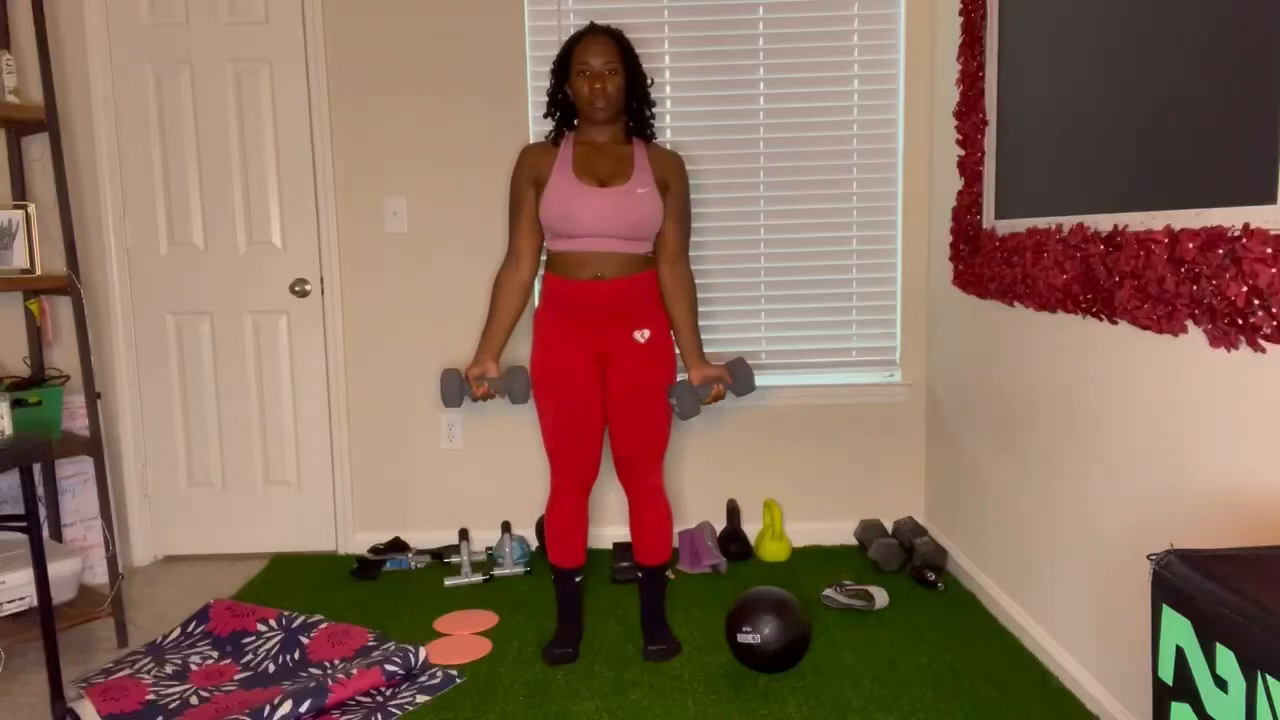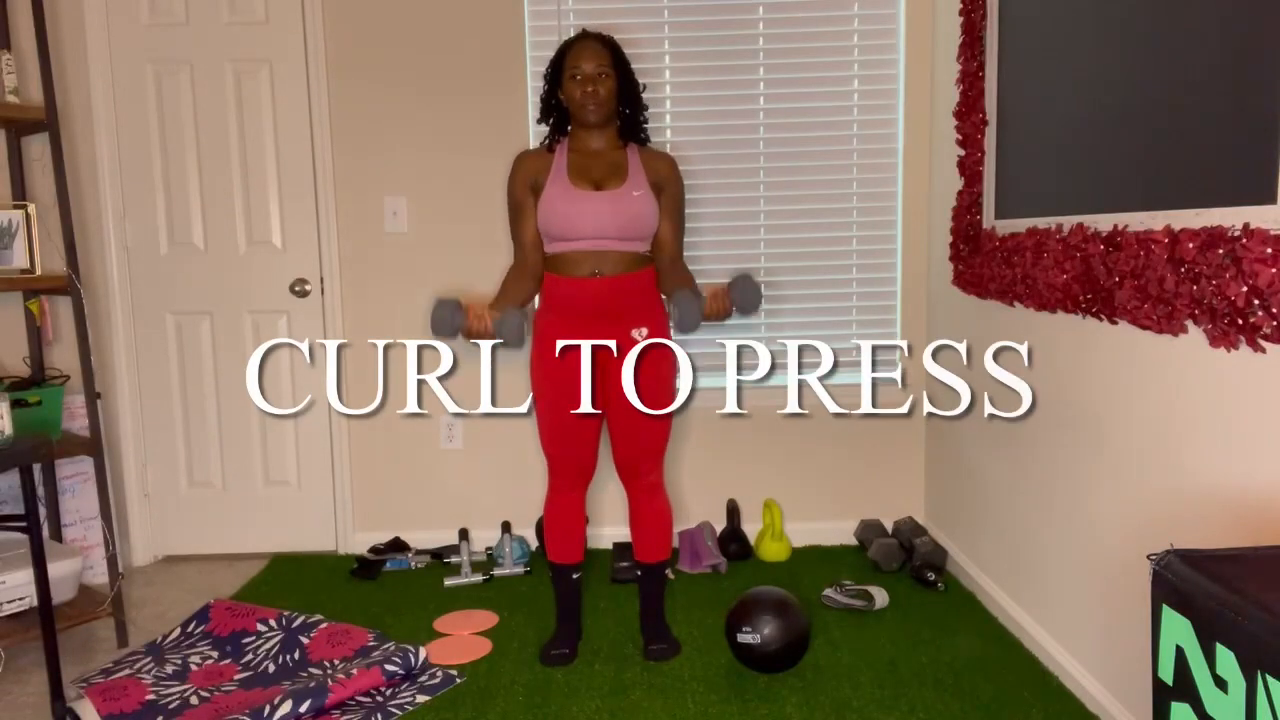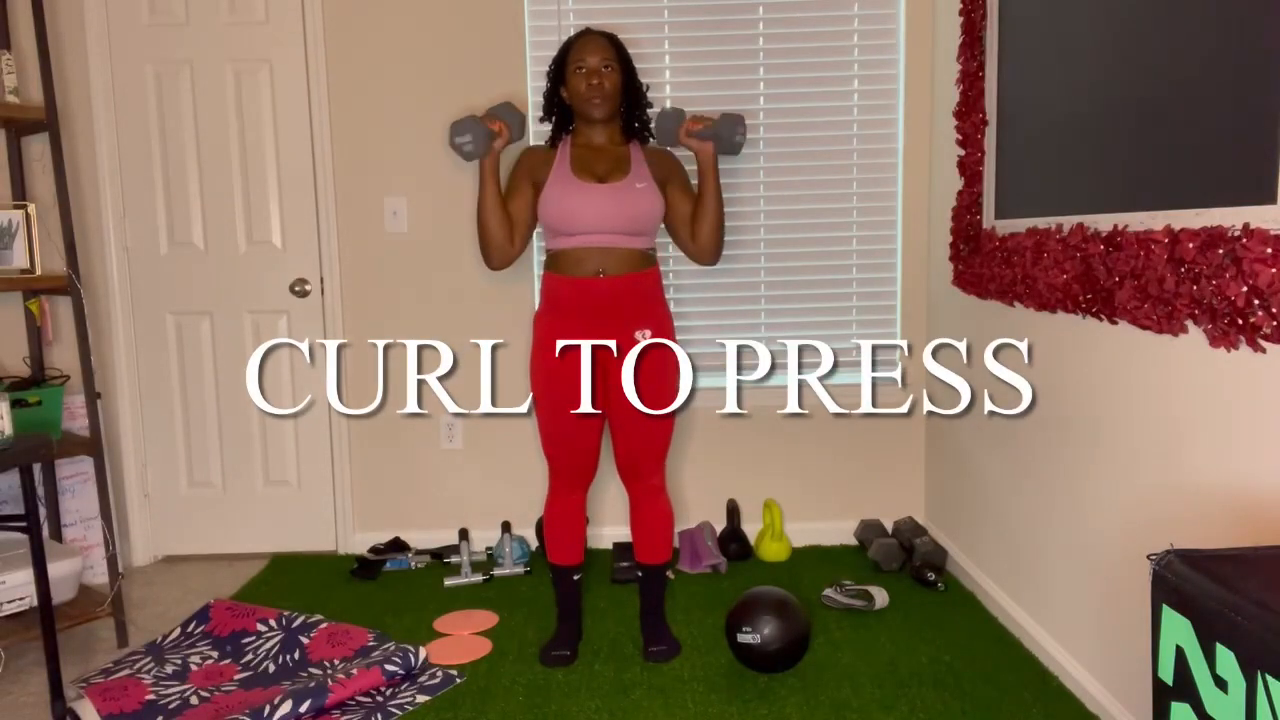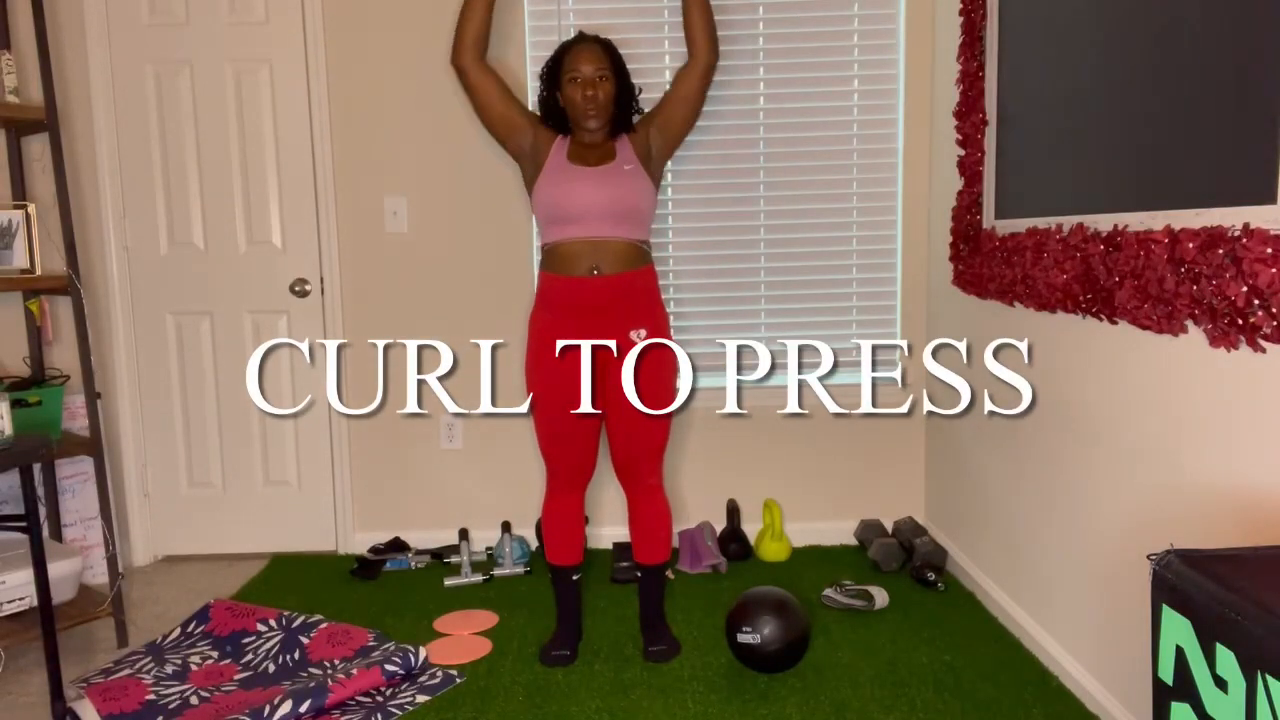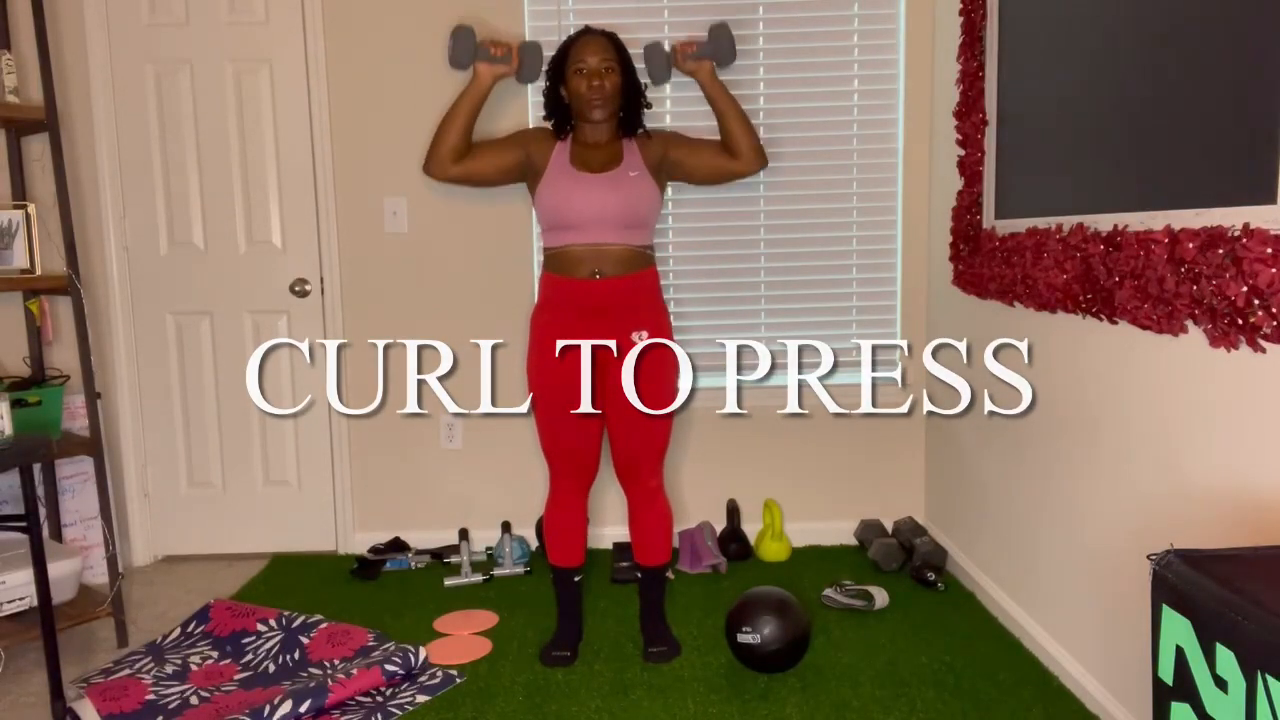
dt=1s
person 1, frame 1
left shoulder: (662, 165)
right shoulder: (537, 163)
left elbow: (673, 265)
right elbow: (519, 263)
left wrist: (695, 357)
right wrist: (489, 352)
left hip: (640, 328)
right hip: (564, 328)
left knee: (643, 476)
right knee: (570, 478)
left ankle: (654, 616)
right ankle: (569, 620)
person 1, frame 2
left shoulder: (656, 167)
right shoulder: (533, 168)
left elbow: (669, 265)
right elbow: (528, 267)
left wrist: (697, 298)
right wrist: (496, 309)
left hip: (639, 329)
right hip: (562, 331)
left knee: (643, 475)
right knee: (566, 477)
left ankle: (653, 615)
right ankle: (567, 619)
person 1, frame 3
left shoulder: (657, 162)
right shoulder: (538, 163)
left elbow: (705, 247)
right elbow: (498, 251)
left wrist: (707, 160)
right wrist: (488, 162)
left hip: (641, 326)
right hip: (564, 329)
left knee: (645, 477)
right knee: (567, 479)
left ankle: (654, 615)
right ankle: (567, 619)
person 1, frame 4
left shoulder: (648, 145)
right shoulder: (537, 149)
left elbow: (702, 59)
right elbow: (469, 60)
left hip: (638, 323)
right hip: (560, 325)
left knee: (643, 478)
right knee: (565, 480)
left ankle: (654, 616)
right ankle: (567, 620)
person 1, frame 5
left shoulder: (654, 150)
right shoulder: (538, 150)
left elbow: (748, 160)
right elbow: (442, 164)
left wrist: (708, 81)
right wrist: (479, 85)
left hip: (639, 322)
right hip: (561, 325)
left knee: (643, 477)
right knee: (568, 479)
left ankle: (654, 617)
right ankle: (568, 620)
